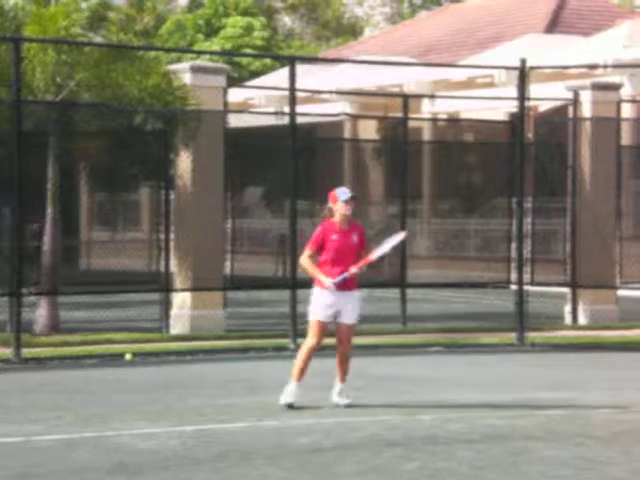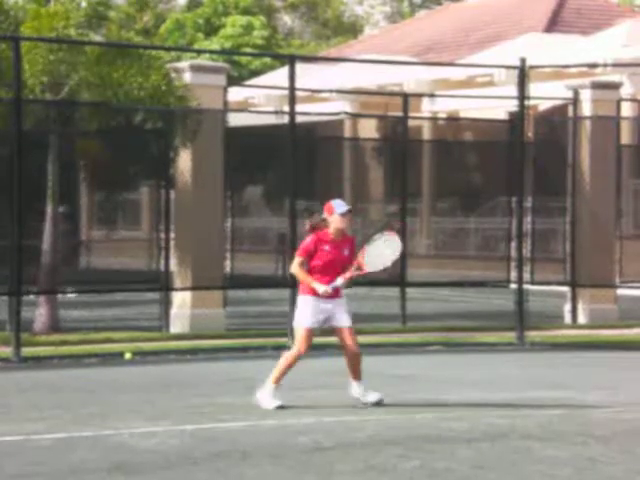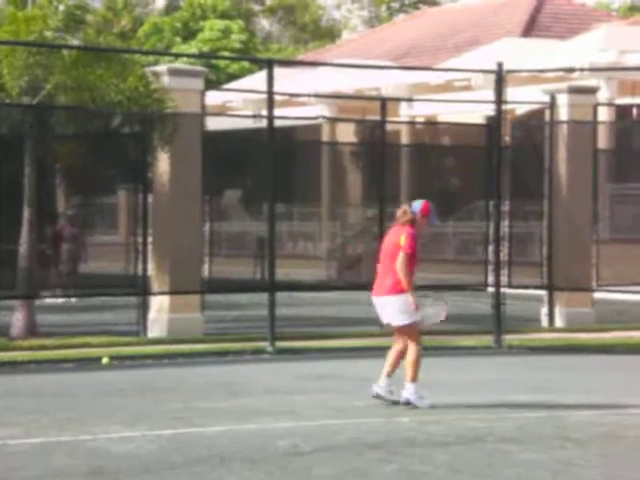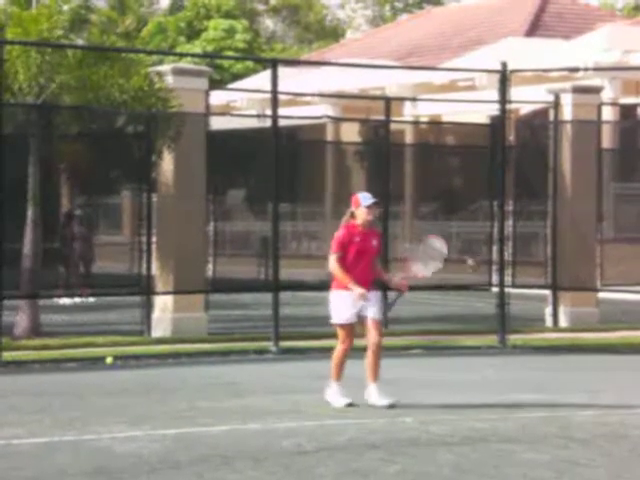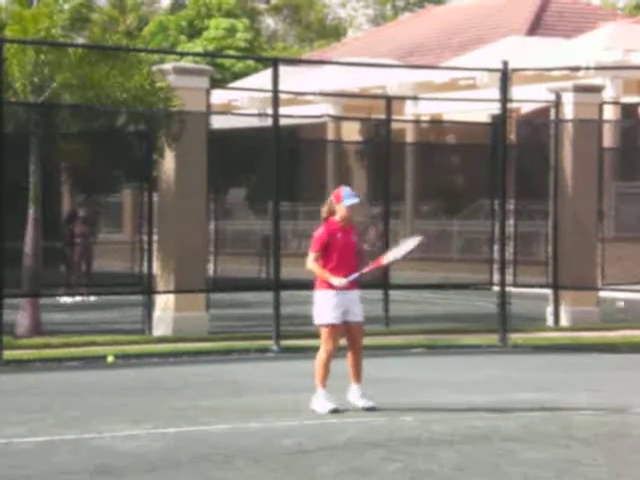
dt=1s
person 1, frame 1
left shoulder: (358, 230)
right shoulder: (324, 230)
left elbow: (362, 258)
right elbow: (305, 259)
left wrist: (358, 268)
right wrist: (322, 277)
left hip: (350, 292)
right hip: (325, 291)
left knee: (345, 344)
right knee: (313, 341)
left ankle: (339, 390)
right ankle: (291, 388)
person 1, frame 2
left shoulder: (349, 242)
right shoulder: (314, 239)
right elbow: (295, 268)
left wrist: (344, 279)
right wrist: (316, 285)
left hip: (335, 301)
right hip: (311, 299)
left knee: (352, 347)
right knee: (300, 349)
left ankle: (359, 388)
right ankle: (267, 390)
person 1, frame 3
left shoulder: (393, 232)
right shoulder: (409, 233)
right elbow: (401, 264)
right wrist: (410, 292)
left hip: (379, 294)
right hip: (396, 294)
left knee: (402, 341)
right knee: (415, 342)
left ankle: (383, 385)
right ankle: (410, 392)
person 1, frame 4
left shoulder: (375, 234)
right shoulder: (345, 232)
right elbow: (333, 265)
left wrist: (391, 281)
right wrist: (353, 287)
left hip: (369, 294)
right hip: (344, 293)
left knee: (375, 341)
right knee: (345, 343)
left ankle: (372, 390)
right ankle: (333, 389)
person 1, frame 5
left shoulder: (351, 229)
right shoulder: (325, 230)
right elbow: (311, 263)
left wrist: (364, 247)
right wrist: (332, 279)
left hip: (351, 293)
right hip: (328, 293)
left knee: (356, 344)
right knee: (329, 347)
left ankle: (355, 391)
right ankle: (320, 396)
